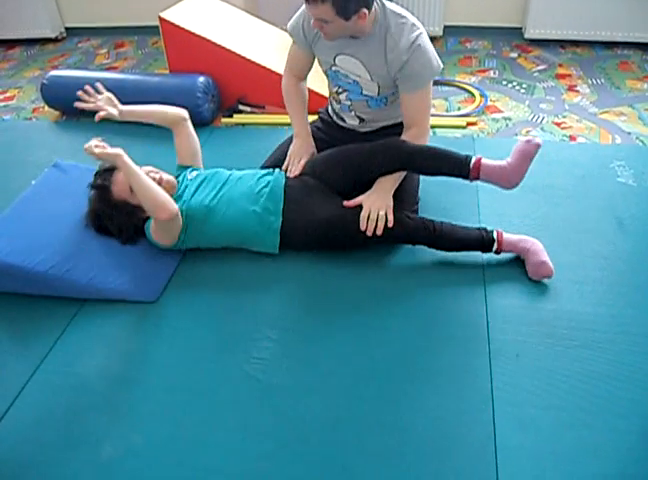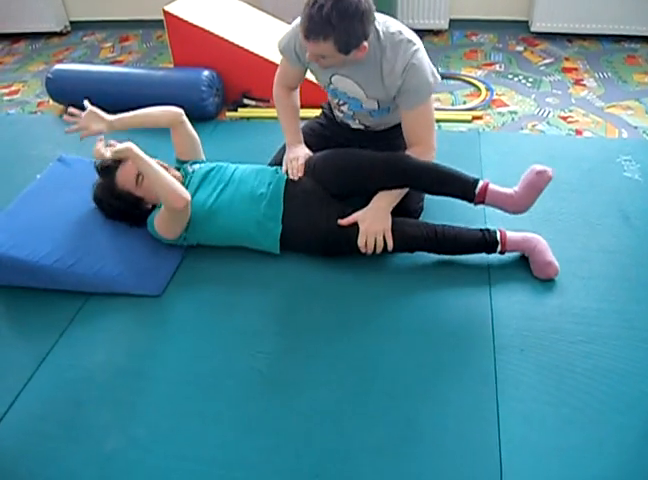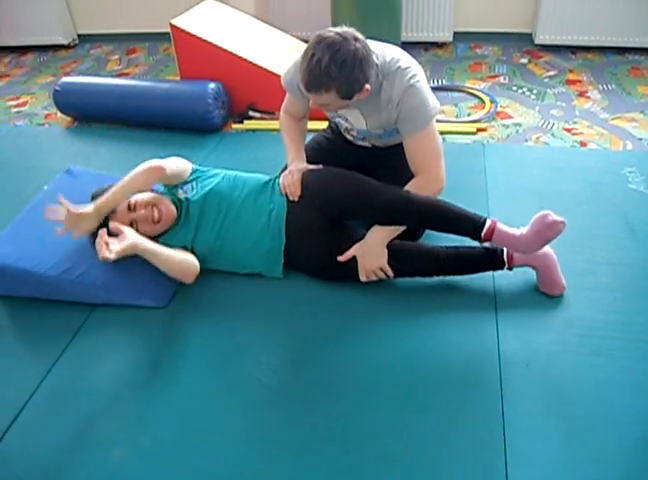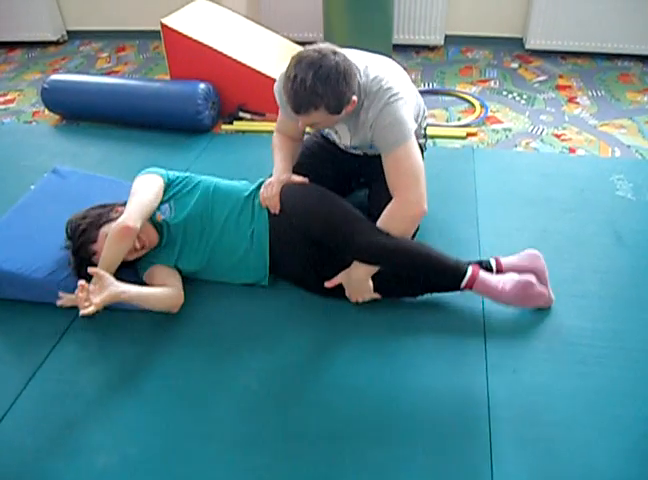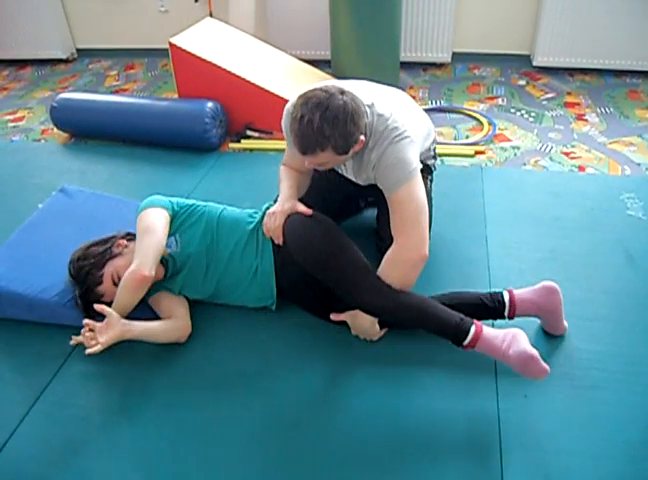
dt=0.4s
person 1, frame 1
left shoulder: (184, 174)
right shoulder: (161, 231)
left elbow: (180, 117)
right elbow: (162, 207)
left wrist: (120, 111)
right wrist: (118, 155)
left hip: (294, 182)
right hip: (295, 226)
left knee: (390, 150)
right knee: (403, 227)
left ankle: (496, 170)
right ankle: (505, 242)
person 1, frame 2
left shoulder: (188, 165)
right shoulder: (164, 224)
left elbow: (176, 115)
right elbow: (179, 199)
left wrist: (109, 123)
right wrist: (128, 154)
left hip: (297, 178)
right hip: (296, 227)
left knee: (394, 165)
right knee: (406, 236)
left ankle: (502, 196)
right ankle: (509, 241)
person 1, frame 3
left shoulder: (177, 178)
right shoulder: (166, 245)
left elbow: (153, 167)
right elbow: (190, 271)
left wrist: (93, 212)
right wrist: (132, 245)
left hip: (297, 195)
right hip: (296, 249)
left knee: (390, 202)
right knee: (405, 260)
left ankle: (510, 237)
right ankle: (514, 257)
person 1, frame 4
left shoulder: (149, 180)
right shoulder: (155, 262)
left elbow: (130, 224)
right elbow: (172, 299)
left wrist: (101, 278)
right wrist: (110, 291)
left hip: (279, 206)
right hip: (279, 260)
left knee: (368, 244)
right knee: (386, 283)
left ankle: (498, 273)
right ankle: (501, 270)
person 1, frame 5
left shoulder: (151, 210)
right shoulder: (163, 289)
left elbow: (141, 271)
right elbow: (179, 327)
left wrist: (117, 314)
right wrist: (120, 327)
left hip: (285, 236)
right hip: (283, 286)
left knee: (372, 296)
right knee: (375, 314)
left ankle: (507, 318)
right ankle: (515, 303)
person 2, frame 1
left shoulder: (409, 41)
left elbow: (417, 130)
right elbow: (293, 78)
left wrist: (383, 189)
right wrist: (302, 137)
left hip: (389, 133)
right hip: (335, 124)
person 2, frame 2
left shoulder: (406, 57)
right shoulder: (304, 33)
left elbow: (422, 149)
right elbow: (284, 87)
left wrist: (380, 207)
right wrist: (294, 143)
left hip: (392, 131)
right hip: (338, 122)
left knee: (401, 213)
person 2, frame 3
left shoulder: (406, 86)
right shoulder: (309, 69)
left elbow: (432, 180)
right elbow: (290, 115)
left wrist: (376, 240)
right wrist: (296, 162)
left hip: (397, 146)
right hip: (344, 138)
left knee: (405, 232)
right knee: (286, 197)
left ankle: (373, 182)
right ankle: (365, 179)
person 2, frame 4
left shoulder: (389, 102)
right shoulder: (295, 83)
left elbow: (413, 205)
right elbow: (286, 134)
left wrist: (360, 271)
right wrist: (280, 174)
left hip: (387, 150)
right hip: (337, 151)
person 2, frame 5
left shoulder: (394, 143)
right shoulder: (298, 114)
left elbow: (415, 250)
right elbow: (293, 168)
right wrist: (285, 200)
left hip: (409, 161)
right hip: (344, 169)
left knee: (403, 257)
right knee: (284, 223)
right ankle: (366, 198)
